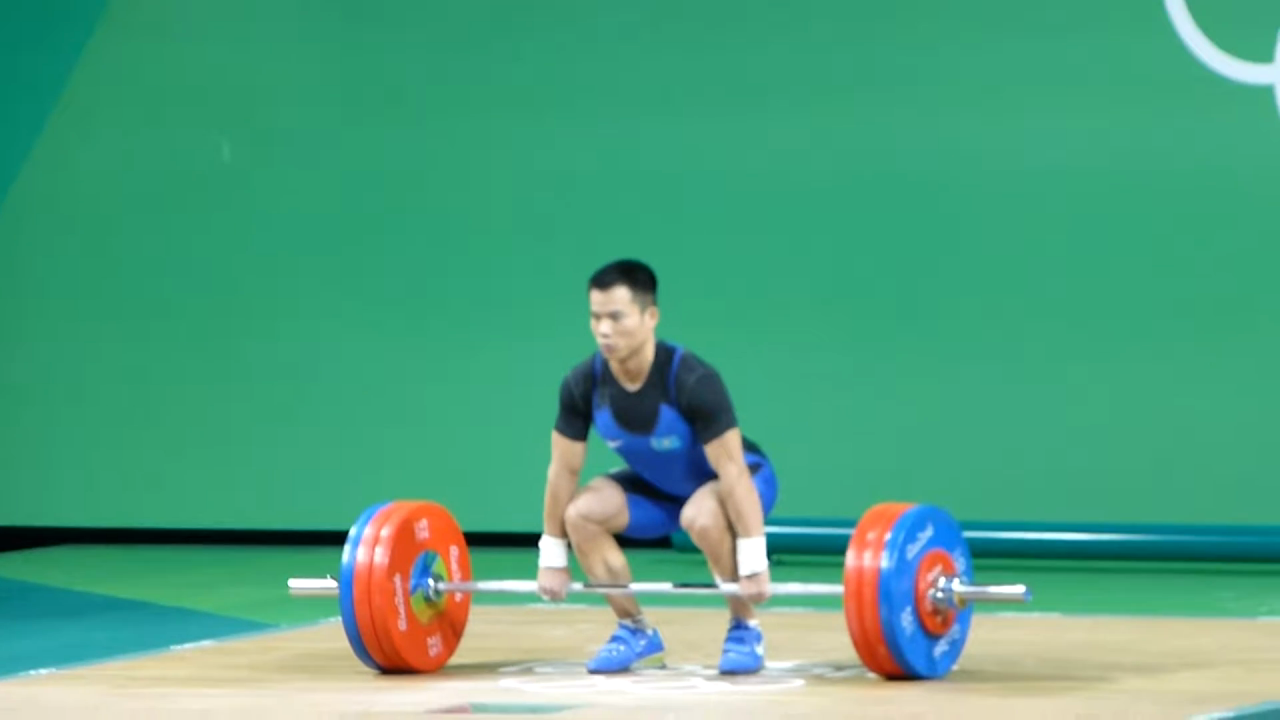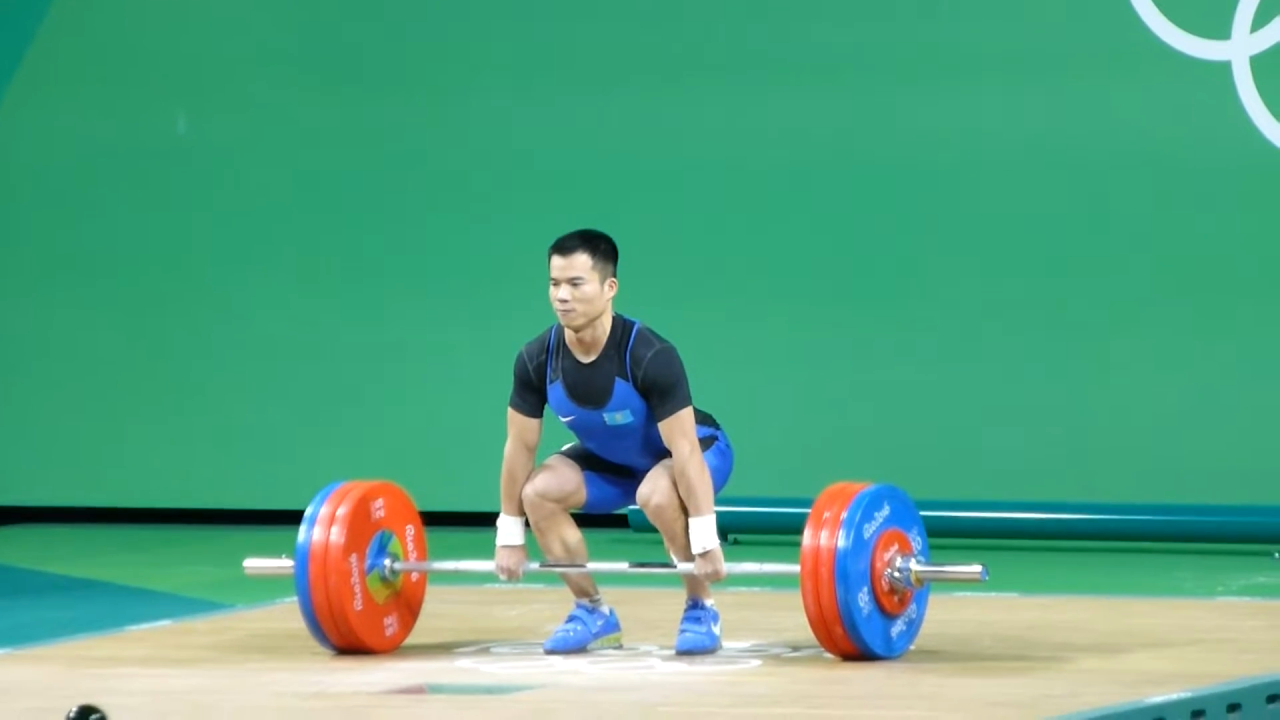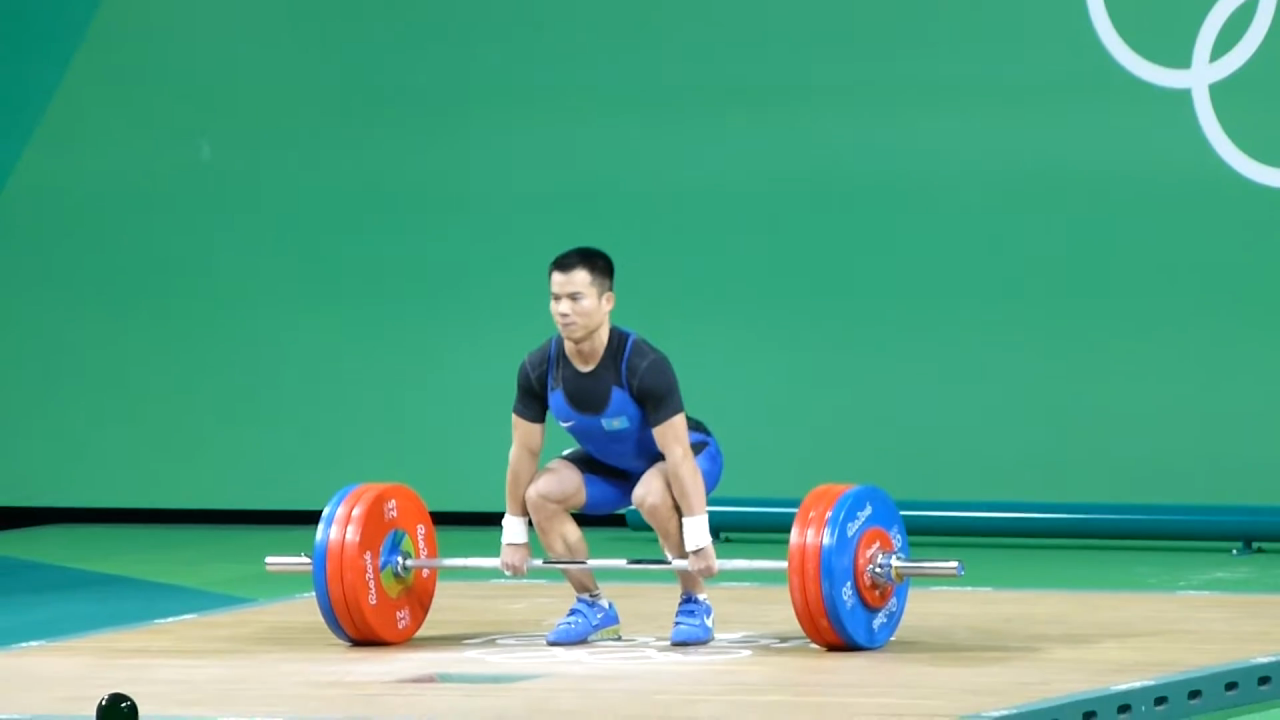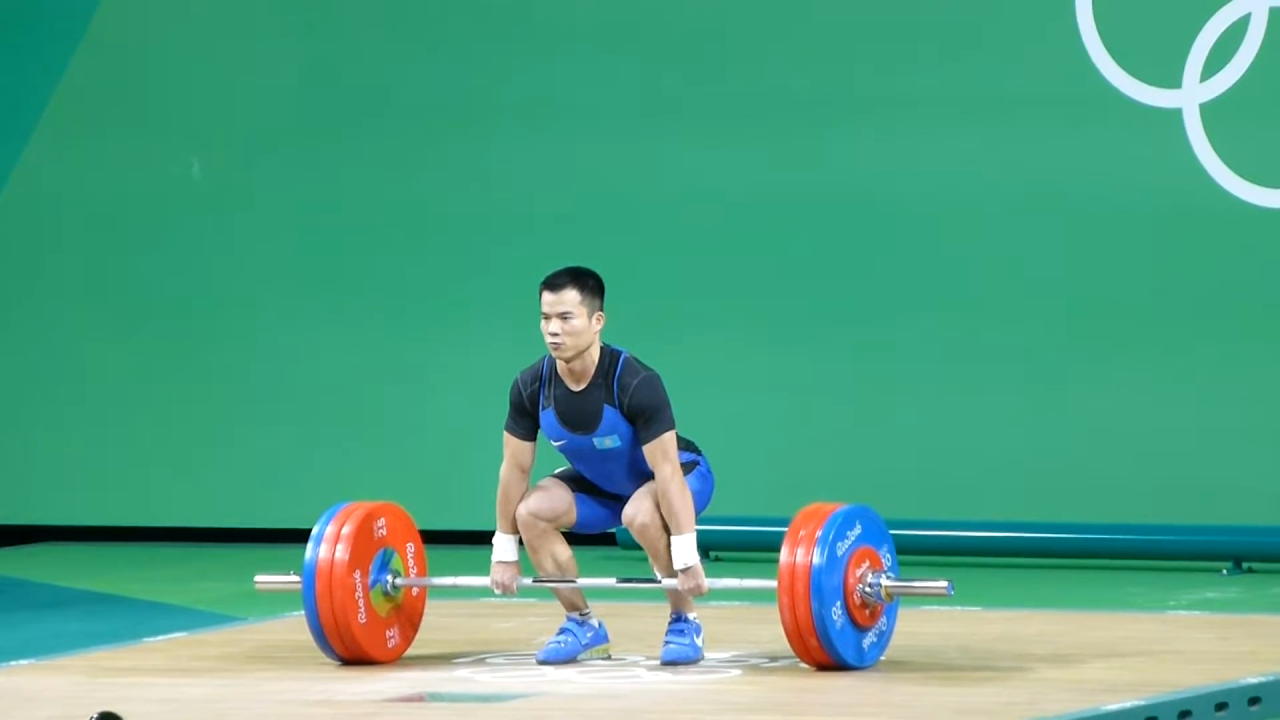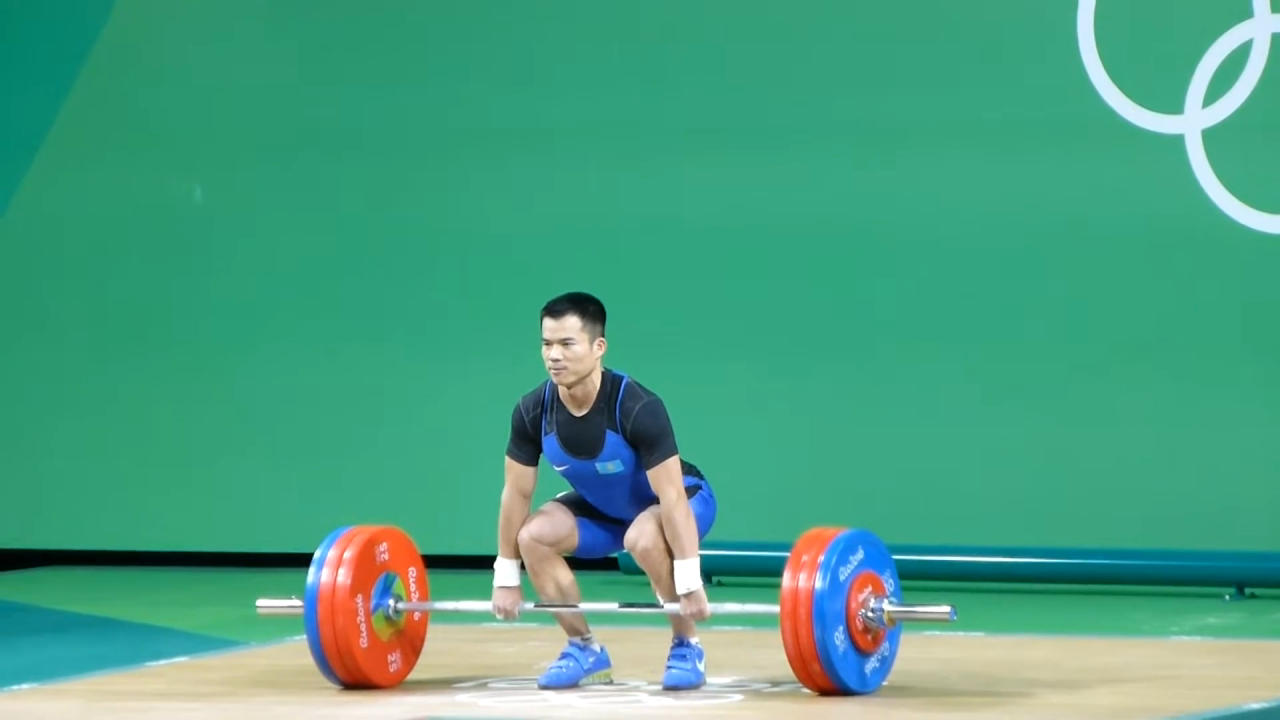
dt=1s
person 1, frame 1
left shoulder: (692, 379)
right shoulder: (582, 383)
left elbow: (732, 472)
right elbow: (563, 470)
left wrist: (754, 563)
right wrist: (552, 558)
left hip: (739, 476)
right hip: (659, 485)
left knee: (702, 517)
right knee: (582, 513)
left ankle: (745, 629)
right ankle: (637, 631)
person 1, frame 2
left shoulder: (649, 354)
right shoulder: (537, 358)
left elbow: (684, 450)
right elbow: (519, 446)
left wrist: (706, 540)
right wrist: (510, 536)
left hip: (697, 448)
right hip: (612, 457)
left knee: (657, 494)
right knee: (539, 491)
left ankle: (701, 610)
right ankle: (593, 611)
person 1, frame 3
left shoulder: (643, 364)
right shoulder: (538, 368)
left elbow: (677, 455)
right elbow: (524, 451)
left wrist: (699, 539)
right wrist: (514, 534)
left hip: (688, 452)
right hip: (610, 461)
left knee: (652, 495)
right knee: (541, 493)
left ankle: (695, 603)
right ankle: (593, 605)
person 1, frame 4
left shoulder: (634, 382)
right shoulder: (531, 386)
left elbow: (667, 473)
right elbow: (514, 468)
left wrist: (687, 558)
right wrist: (505, 552)
left hip: (680, 472)
right hip: (601, 482)
left knee: (641, 515)
right knee: (531, 511)
left ankle: (684, 623)
right ankle: (583, 624)
person 1, frame 5
left shoulder: (636, 407)
right shoulder: (533, 411)
left elbow: (671, 497)
right elbow: (516, 493)
left wrist: (690, 583)
right wrist: (506, 577)
left hip: (681, 497)
right hip: (604, 505)
left knee: (644, 538)
right knee: (534, 535)
left ankle: (686, 647)
right ankle: (585, 648)
